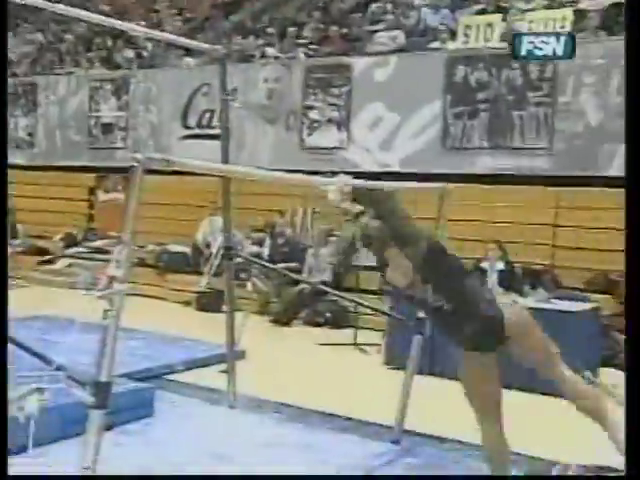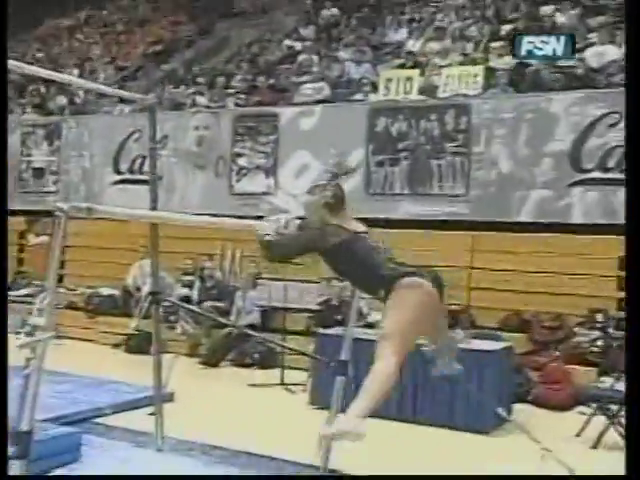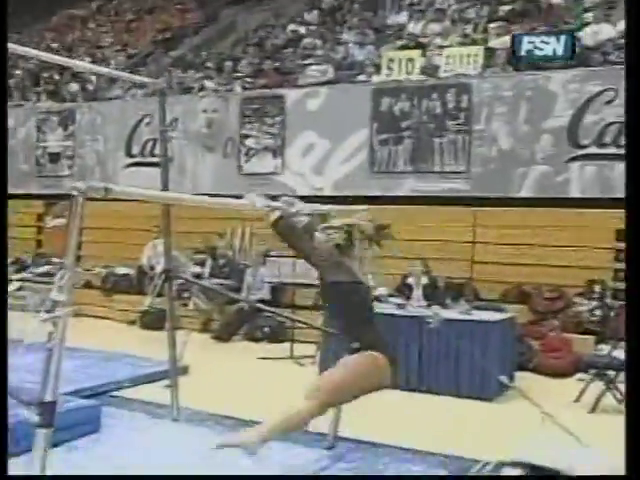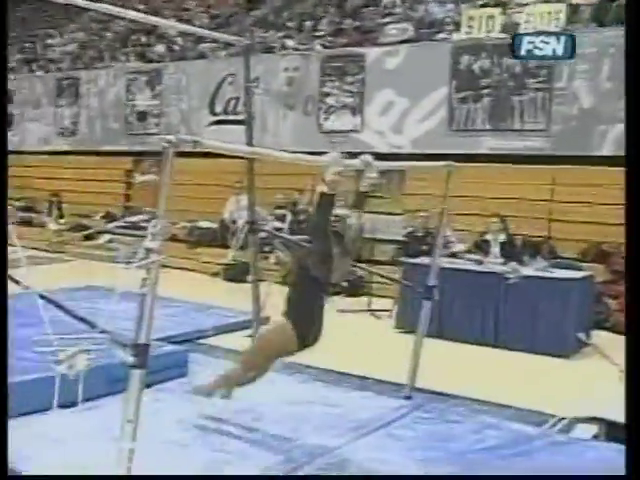
dt=0.4s
person 1, frame 1
left shoulder: (391, 273)
right shoulder: (420, 247)
left hip: (473, 340)
right hip: (498, 317)
left knee: (489, 419)
right knee: (559, 372)
person 1, frame 2
left shoulder: (324, 233)
right shoulder: (351, 223)
left elbow: (277, 253)
left wrist: (265, 233)
right wrist: (282, 226)
left hip: (409, 286)
right hip: (425, 280)
left knee: (386, 355)
right knee: (433, 328)
left ankle: (353, 419)
right ankle: (445, 361)
person 1, frame 3
left shoulder: (333, 266)
right shoulder: (345, 263)
left elbow: (301, 242)
right elbow: (309, 237)
left wrist: (272, 212)
right wrist: (298, 212)
left hip: (373, 356)
right hip: (369, 351)
left knee: (316, 396)
right knee: (322, 390)
left ankle: (255, 435)
person 1, frame 4
left shoulder: (322, 257)
right shoulder: (343, 255)
left elbow: (319, 226)
left hip: (297, 325)
right hip: (307, 326)
left knee: (248, 361)
right knee: (262, 360)
left ankle: (215, 385)
